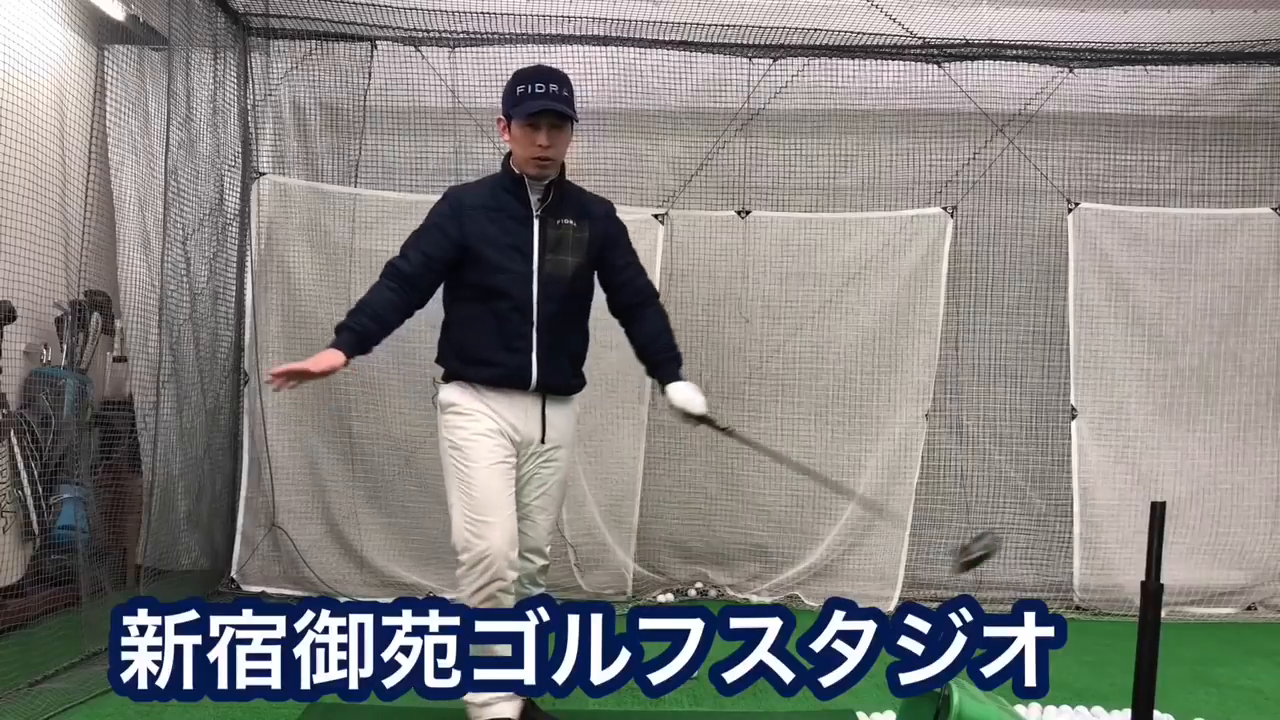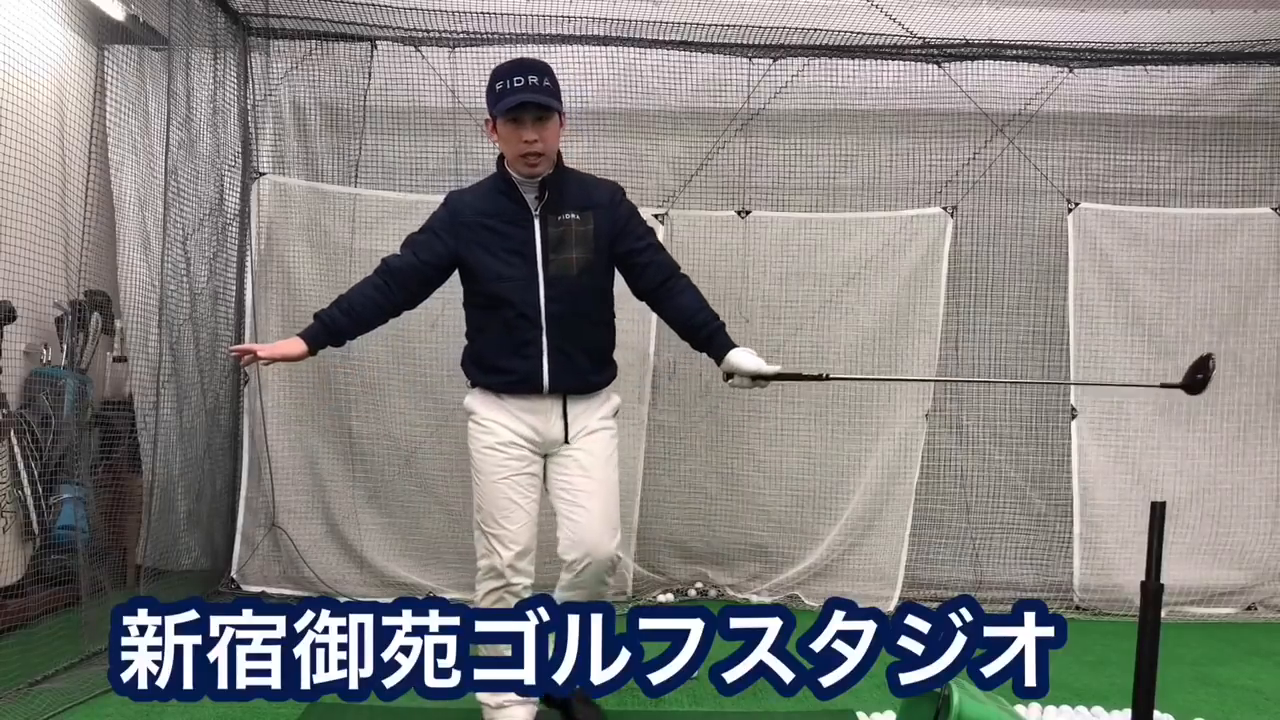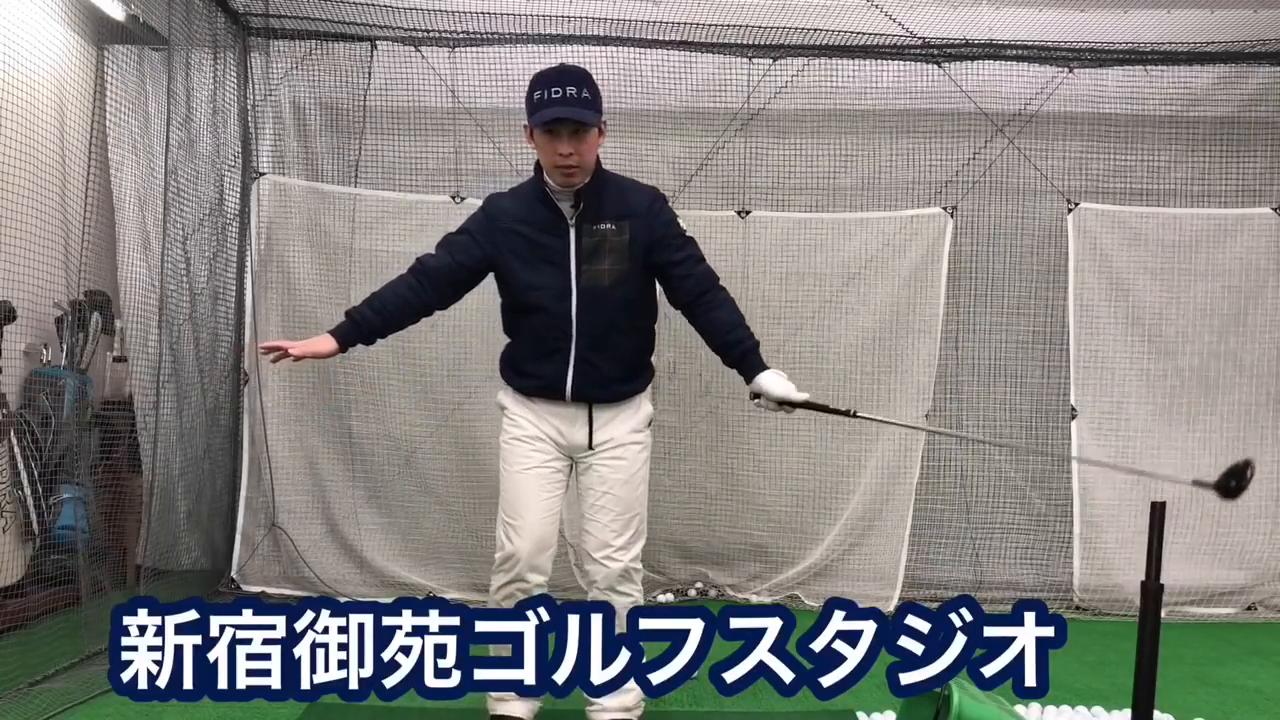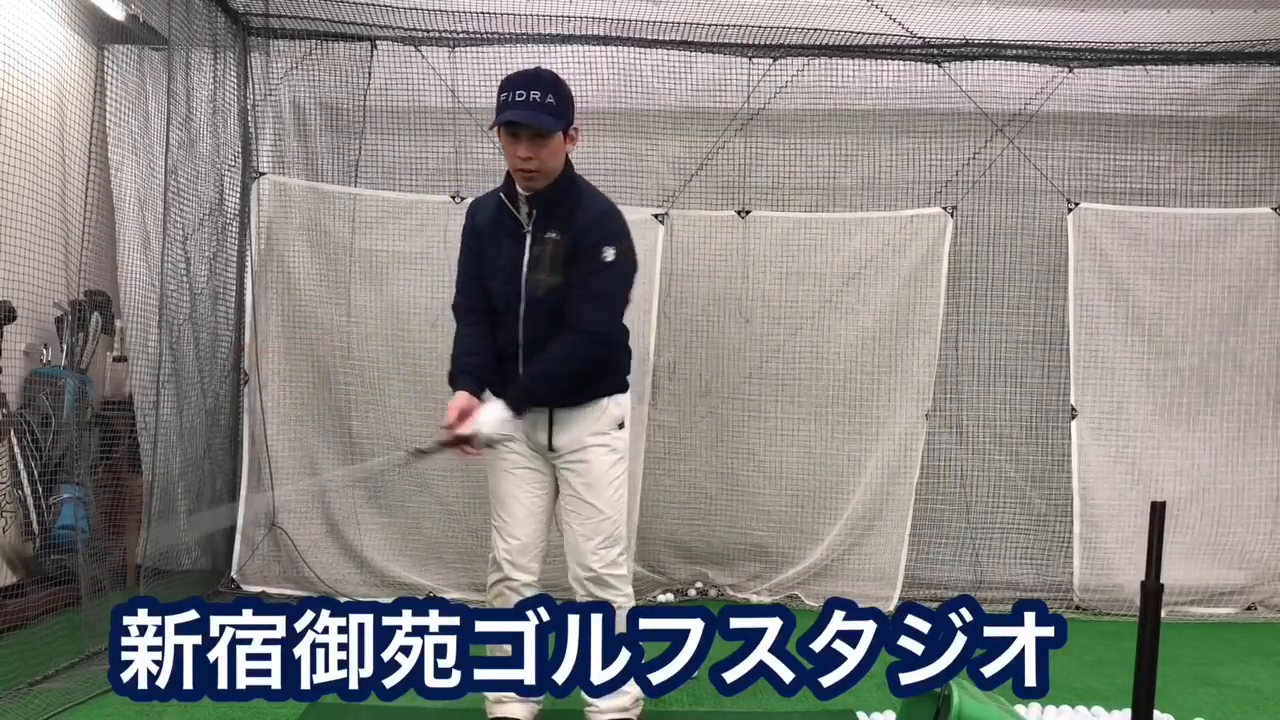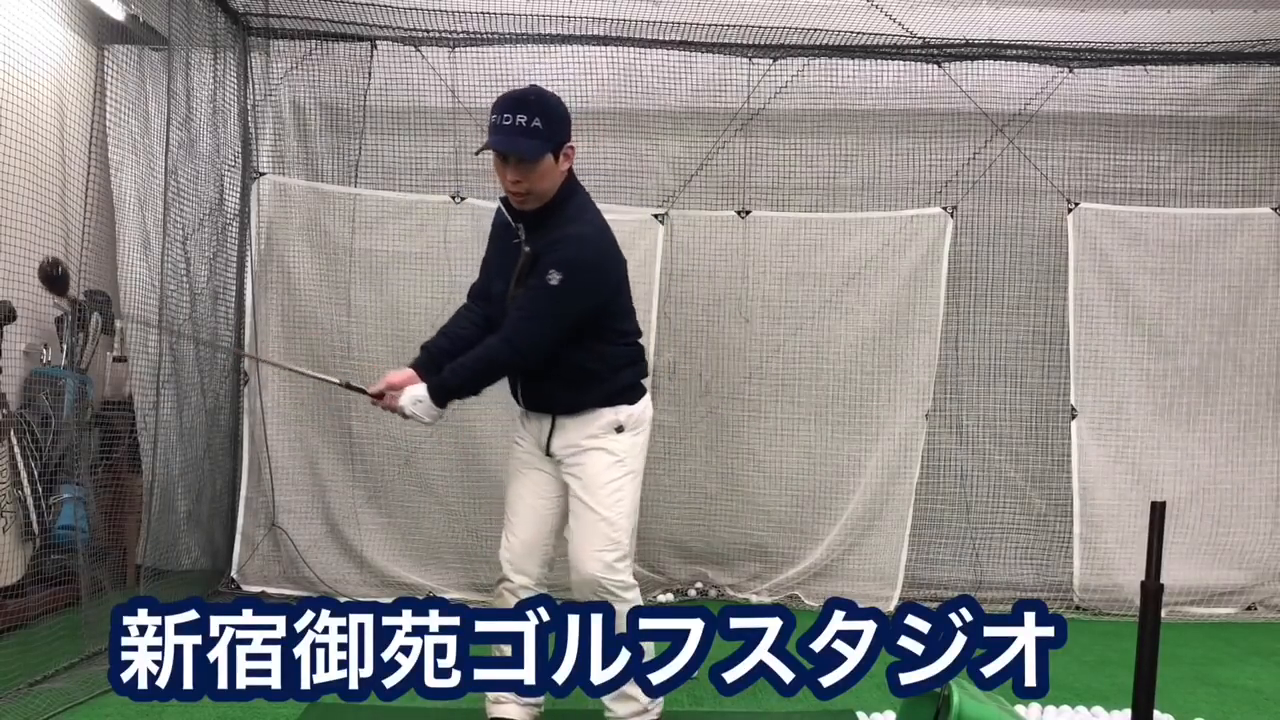
dt=0.5s
person 1, frame 1
left shoulder: (594, 218)
right shoulder: (465, 207)
left elbow: (635, 300)
right elbow: (405, 281)
left wrist: (672, 376)
right wrist: (344, 347)
left hip: (553, 411)
right hip: (476, 404)
left knee: (529, 559)
right knee: (489, 553)
person 1, frame 2
left shoulder: (602, 202)
right shoulder: (466, 212)
left elbow: (662, 281)
right elbow: (395, 282)
left wrist: (724, 348)
right wrist: (310, 338)
left hip: (587, 409)
right hip: (500, 412)
left knee: (594, 550)
right knee: (504, 568)
person 1, frame 3
left shoulder: (642, 209)
right shoulder: (504, 216)
left elbow: (699, 291)
right elbow: (431, 280)
left wrist: (755, 369)
right wrist: (341, 336)
left hip: (619, 415)
right hip: (532, 413)
left knee: (614, 568)
right knee: (519, 558)
person 1, frame 4
left shoulder: (598, 220)
right shoulder: (486, 215)
left elbow: (589, 333)
right elbow: (474, 315)
left wrist: (503, 403)
right wrist: (471, 392)
left hip: (592, 415)
right hip: (518, 417)
left knee: (598, 567)
right knee: (513, 566)
person 1, frame 5
left shoulder: (581, 243)
right shoulder: (512, 219)
left elbow: (518, 344)
right elbow: (482, 310)
left wrist: (435, 394)
right wrist: (421, 367)
left hip: (604, 421)
right hip: (539, 421)
left knee: (599, 569)
right knee: (518, 569)
